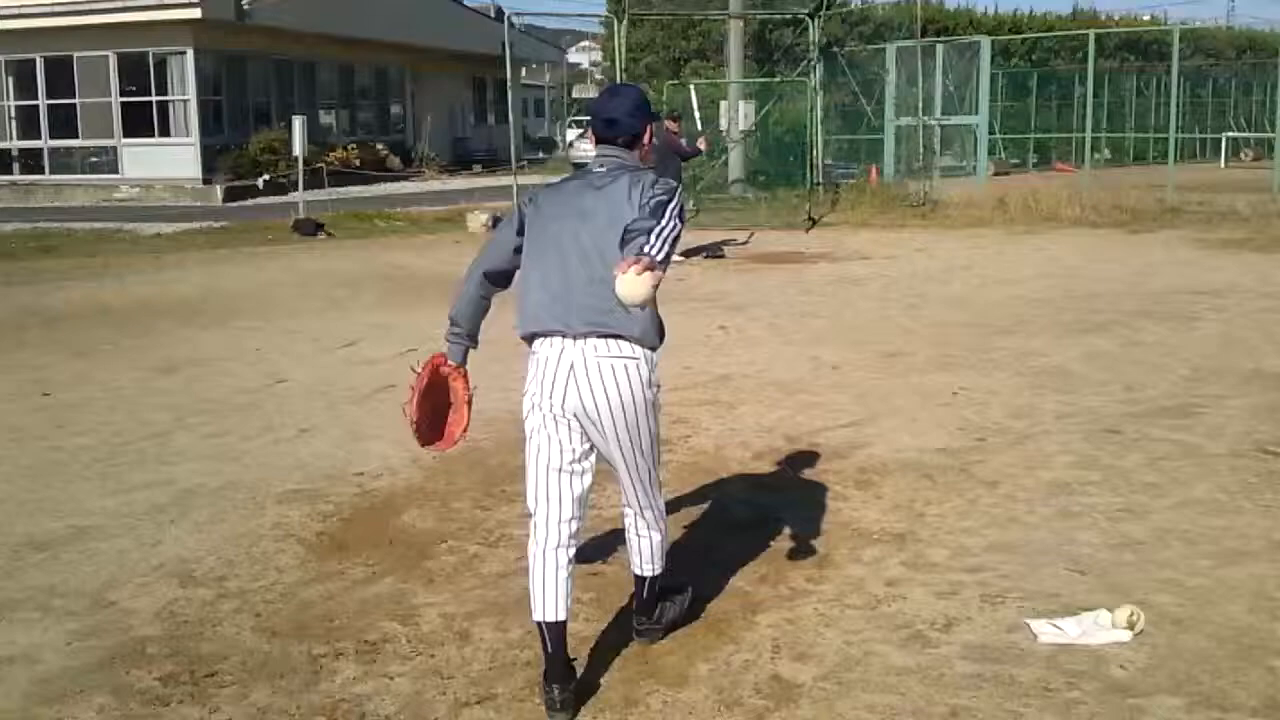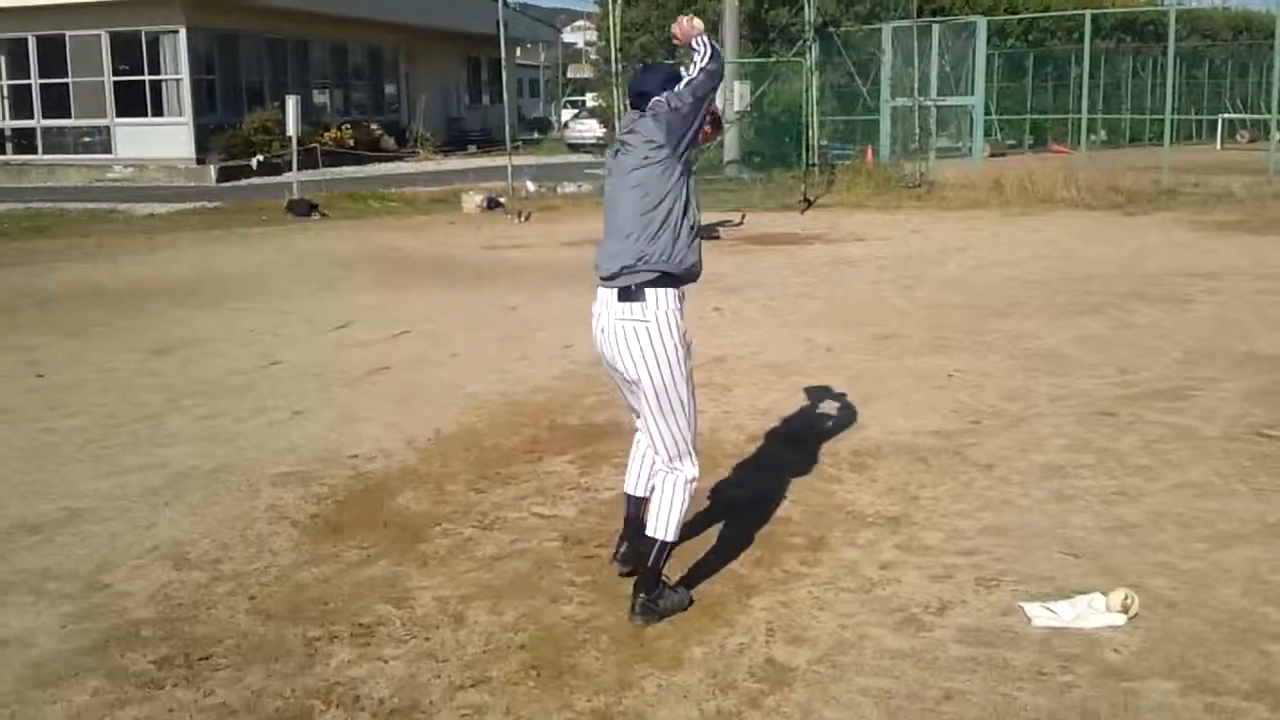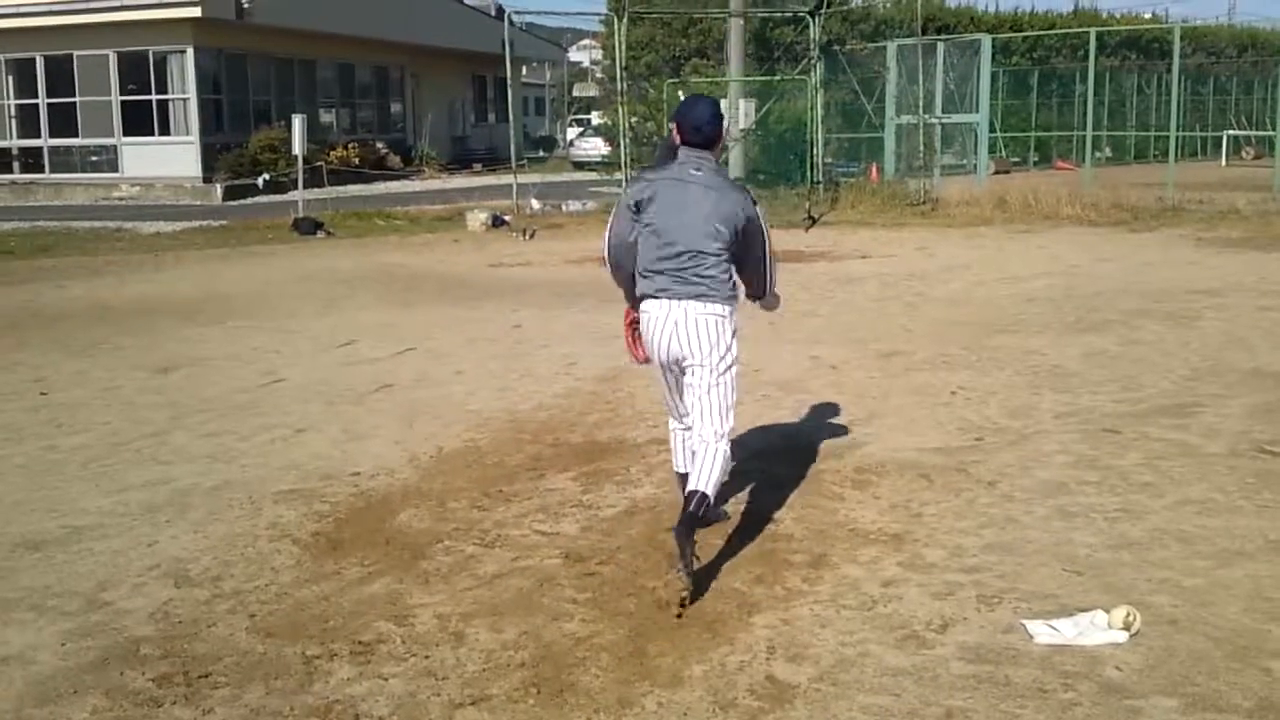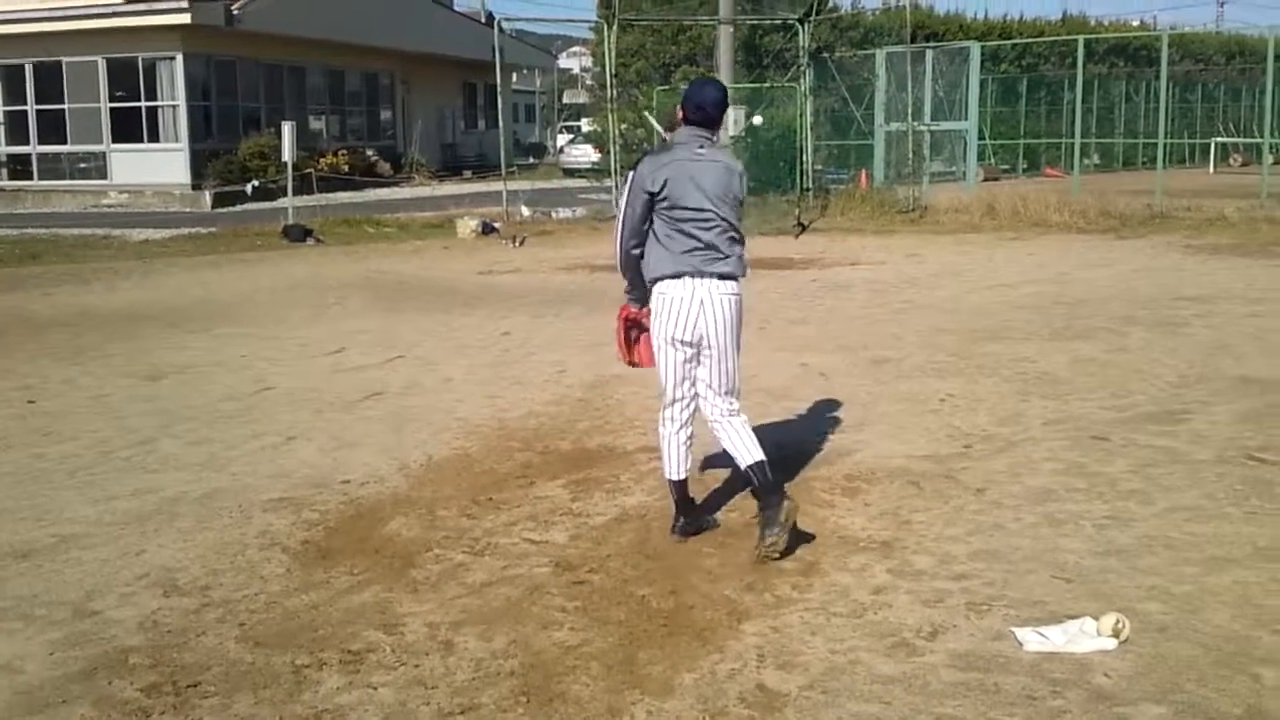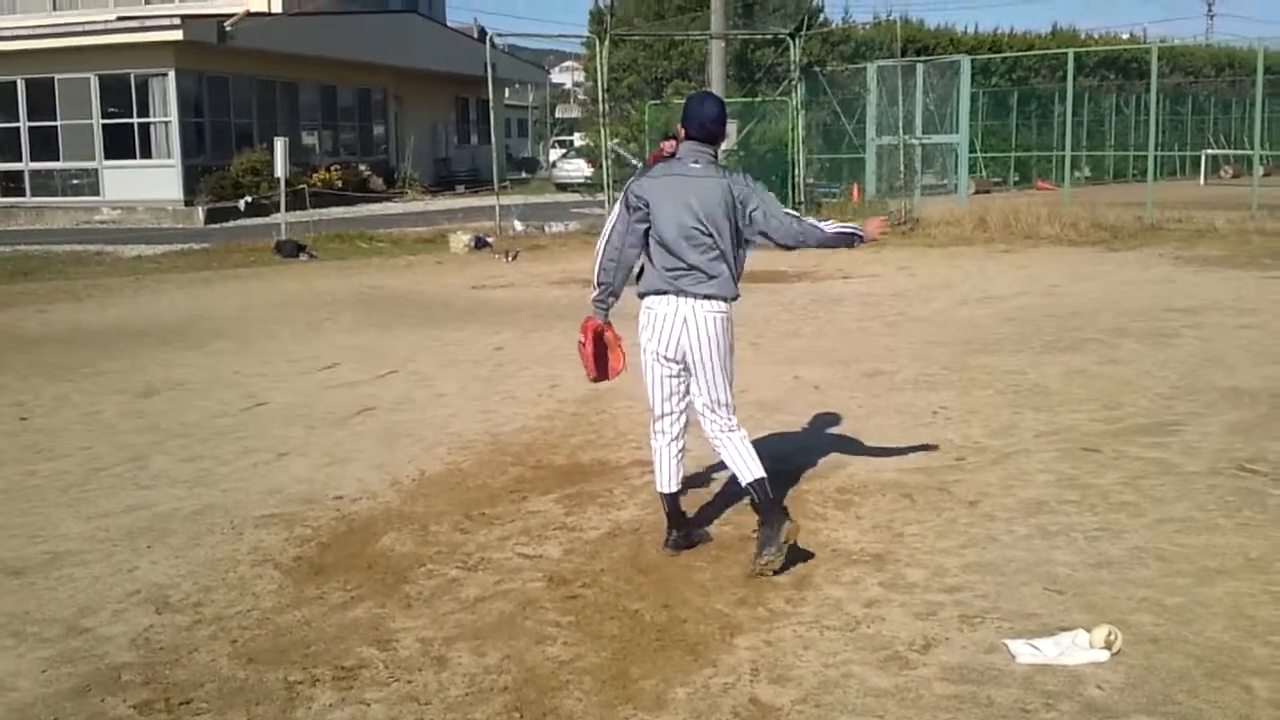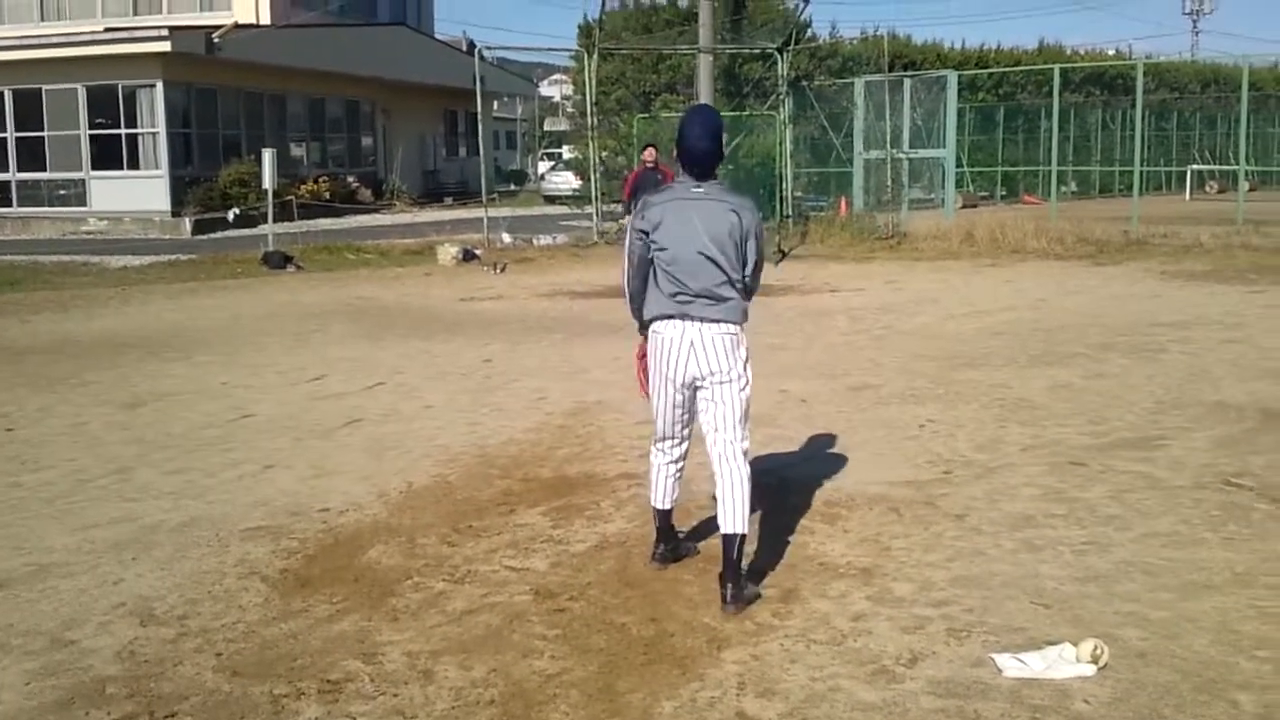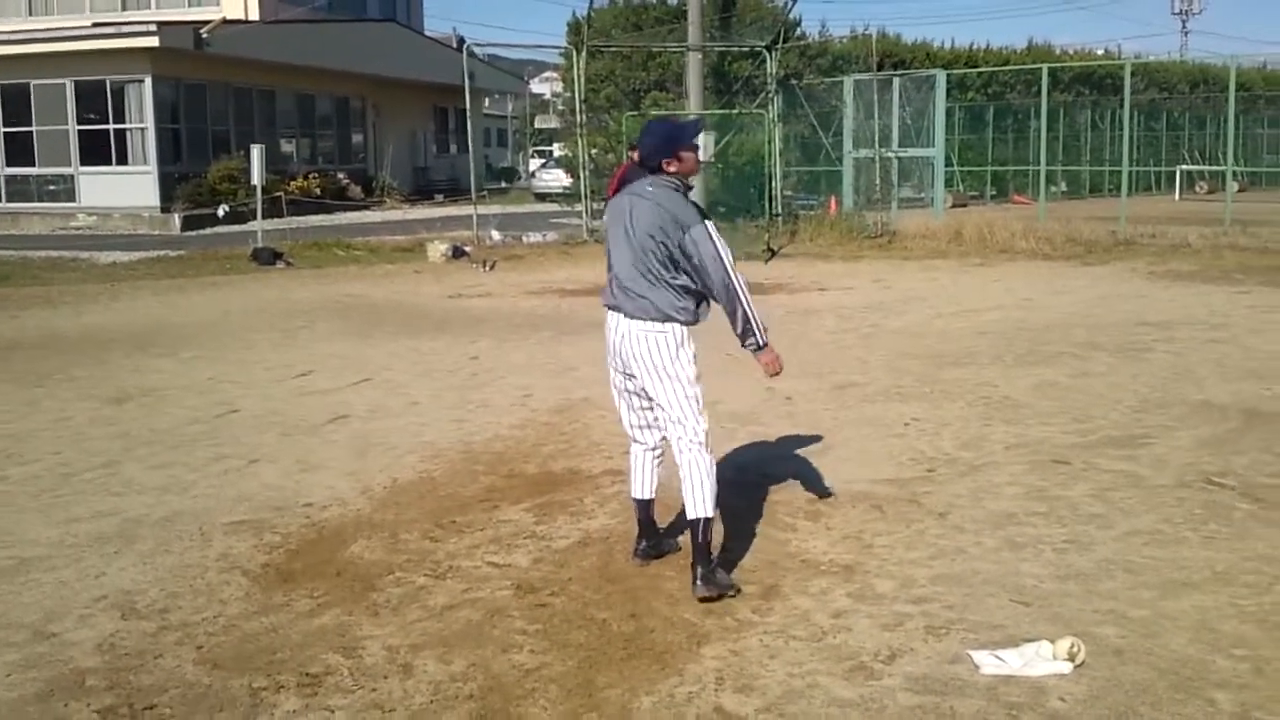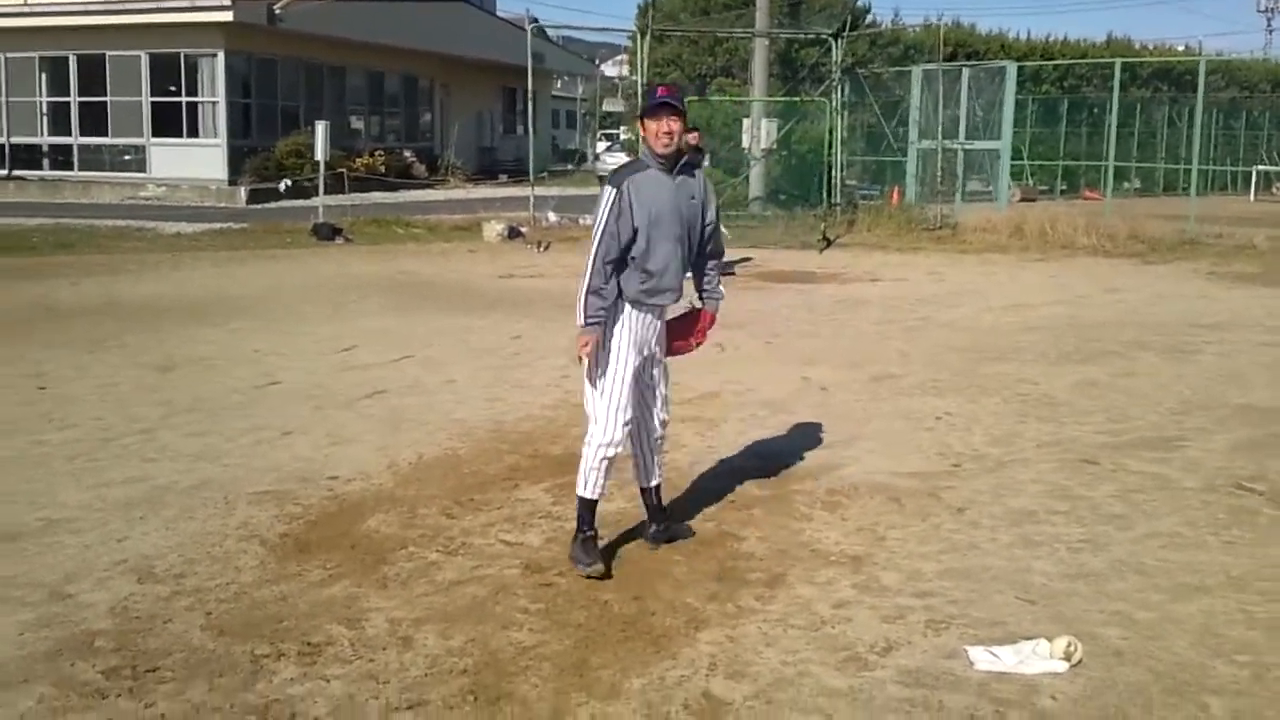
dt=0.5s
person 1, frame 1
left shoulder: (544, 199)
right shoulder: (659, 192)
left elbow: (486, 270)
right elbow: (660, 235)
left wrist: (457, 345)
right wrist: (646, 260)
left hip: (547, 364)
right hip: (618, 362)
left knee: (551, 521)
right knee: (644, 500)
right ankle: (651, 608)
person 1, frame 2
left shoulder: (624, 146)
right shoulder: (661, 130)
right elbow: (706, 75)
right wrist: (698, 38)
left hip: (608, 311)
right hip: (651, 314)
left knee: (650, 430)
right knee: (676, 458)
left ankle: (631, 540)
right ankle: (648, 589)
person 1, frame 3
left shoulder: (645, 186)
right shoulder: (739, 197)
left elbow: (617, 252)
right elbow: (756, 259)
left wrist: (635, 297)
right wrist: (765, 293)
left hip: (663, 315)
right hip: (712, 317)
left knee: (683, 417)
right knee: (714, 434)
left ankle: (694, 503)
right ankle: (689, 529)
person 1, frame 4
left shoulder: (652, 166)
right shoulder: (733, 170)
left elbow: (630, 239)
left wrist: (637, 296)
left hip: (671, 294)
right hip: (723, 293)
left knee: (677, 409)
right knee: (722, 405)
left ankle: (684, 511)
right ankle: (769, 493)
person 1, frame 5
left shoulder: (647, 182)
right shoulder: (735, 186)
left elbow: (615, 249)
right elbow: (792, 228)
left wrist: (600, 307)
right wrist: (858, 233)
left hip: (659, 312)
right hip: (711, 314)
left knee: (667, 425)
right knee: (722, 421)
left ankle: (677, 526)
right ankle: (770, 512)
person 1, frame 6
left shoulder: (651, 208)
right shoulder: (743, 211)
left elbow: (635, 281)
right elbow: (749, 282)
left wrist: (649, 329)
left hip: (666, 337)
right hip: (723, 340)
left knee: (667, 447)
right knee: (730, 457)
left ankle: (665, 541)
right ankle: (732, 580)
person 1, frame 7
left shoulder: (622, 202)
right shoulder: (685, 213)
right elbow: (723, 282)
right wrist: (758, 343)
left hip: (621, 328)
right hip: (661, 335)
left knee: (644, 439)
right knee: (692, 446)
left ankle: (647, 536)
right ankle: (704, 569)
person 1, frame 8
left shoulder: (697, 182)
right shoulder: (625, 183)
left elbow: (707, 248)
right elbow: (601, 258)
left wrist: (710, 299)
right wrist: (591, 324)
left hip: (656, 316)
right hip: (621, 316)
left knee: (651, 424)
right knee: (610, 428)
left ankle: (656, 518)
right ankle: (584, 533)
